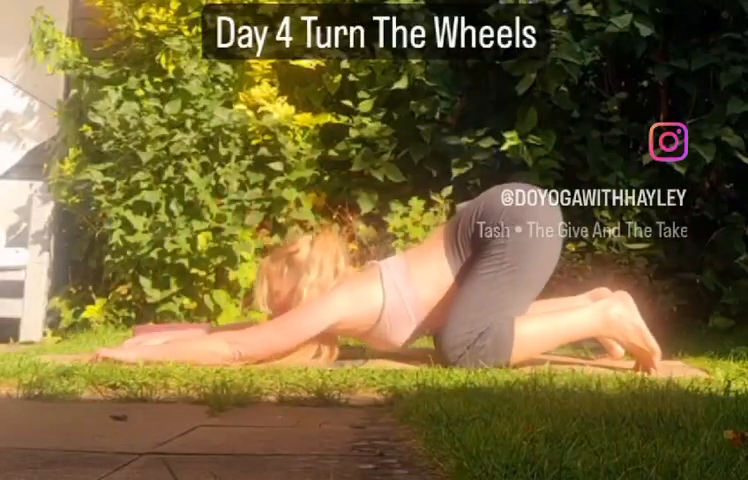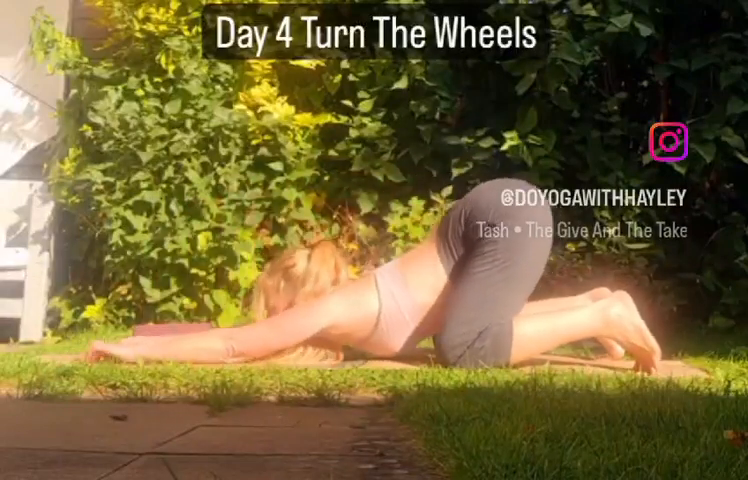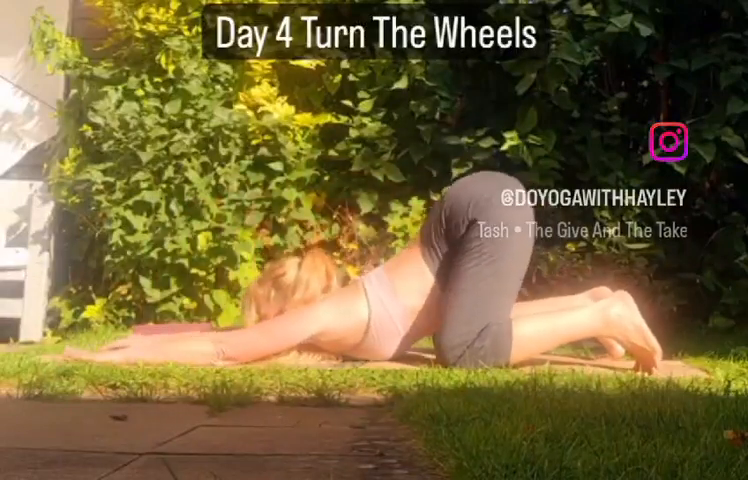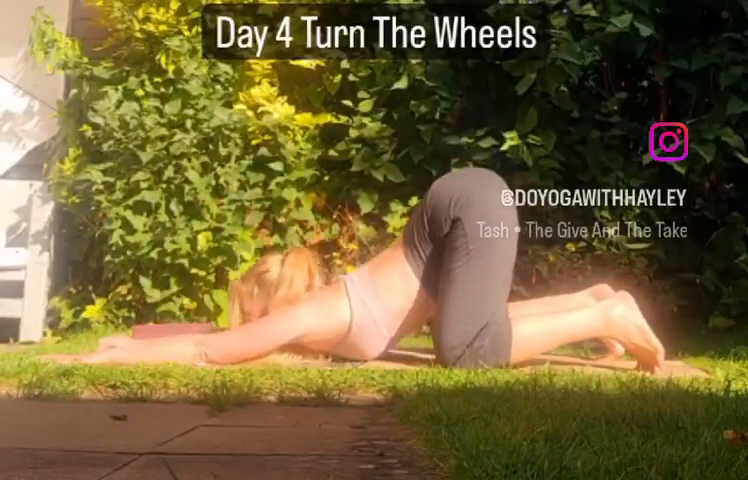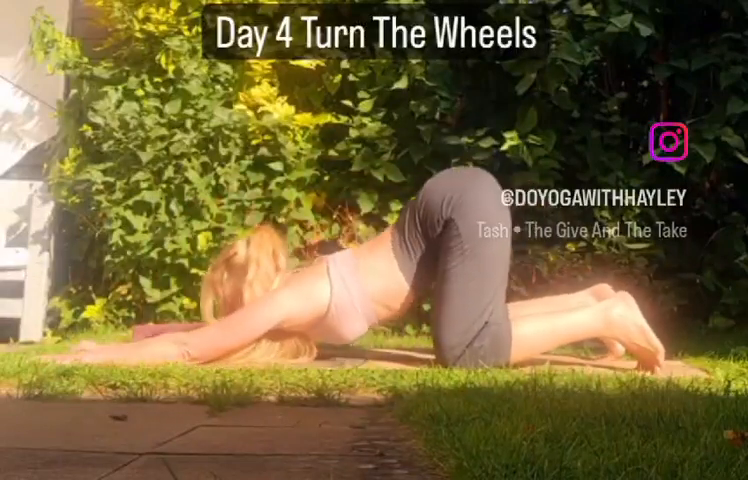
dt=0.3s
person 1, frame 1
left shoulder: (335, 303)
right shoulder: (343, 295)
left elbow: (236, 349)
right elbow: (248, 332)
left wrist: (145, 353)
right wrist: (165, 337)
left hip: (520, 219)
right hip: (509, 217)
left knee: (464, 348)
right knee: (481, 324)
left ankle: (603, 318)
right ankle: (596, 301)
person 1, frame 2
left shoulder: (331, 311)
right shoulder: (343, 306)
left elbow: (232, 344)
right elbow: (239, 331)
left wrist: (139, 350)
right wrist: (152, 337)
left hip: (507, 214)
right hip: (498, 215)
left knee: (464, 348)
right knee: (478, 323)
left ankle: (604, 317)
right ankle: (593, 302)
person 1, frame 3
left shoulder: (321, 318)
right shoulder: (333, 315)
left elbow: (223, 349)
right elbow: (228, 334)
left wrist: (128, 357)
right wrist: (147, 339)
left hip: (487, 208)
right hip: (483, 209)
left knee: (464, 350)
right knee: (477, 325)
left ankle: (602, 317)
right ankle: (594, 300)
person 1, frame 4
left shoulder: (308, 317)
right shoulder: (315, 312)
left elbow: (208, 350)
right elbow: (216, 334)
left wrist: (124, 356)
right wrist: (137, 338)
left hip: (470, 204)
right hip: (462, 206)
left knee: (466, 350)
right knee: (476, 327)
left ankle: (605, 316)
right ankle: (594, 299)
person 1, frame 5
left shoulder: (288, 299)
right shoulder: (296, 297)
left elbow: (190, 348)
right elbow: (202, 332)
left wrist: (111, 357)
right wrist: (132, 339)
left hip: (461, 203)
right hip: (458, 203)
left knee: (464, 351)
right knee: (475, 329)
left ankle: (605, 318)
right ankle: (594, 298)
